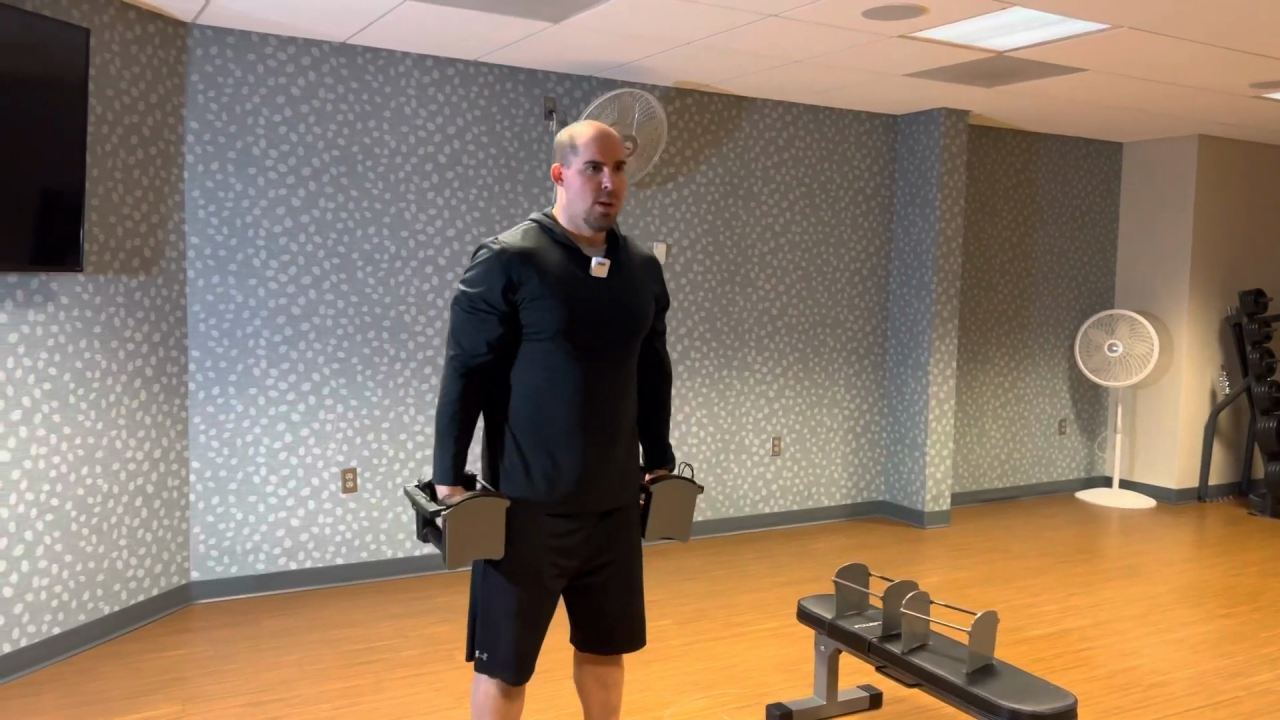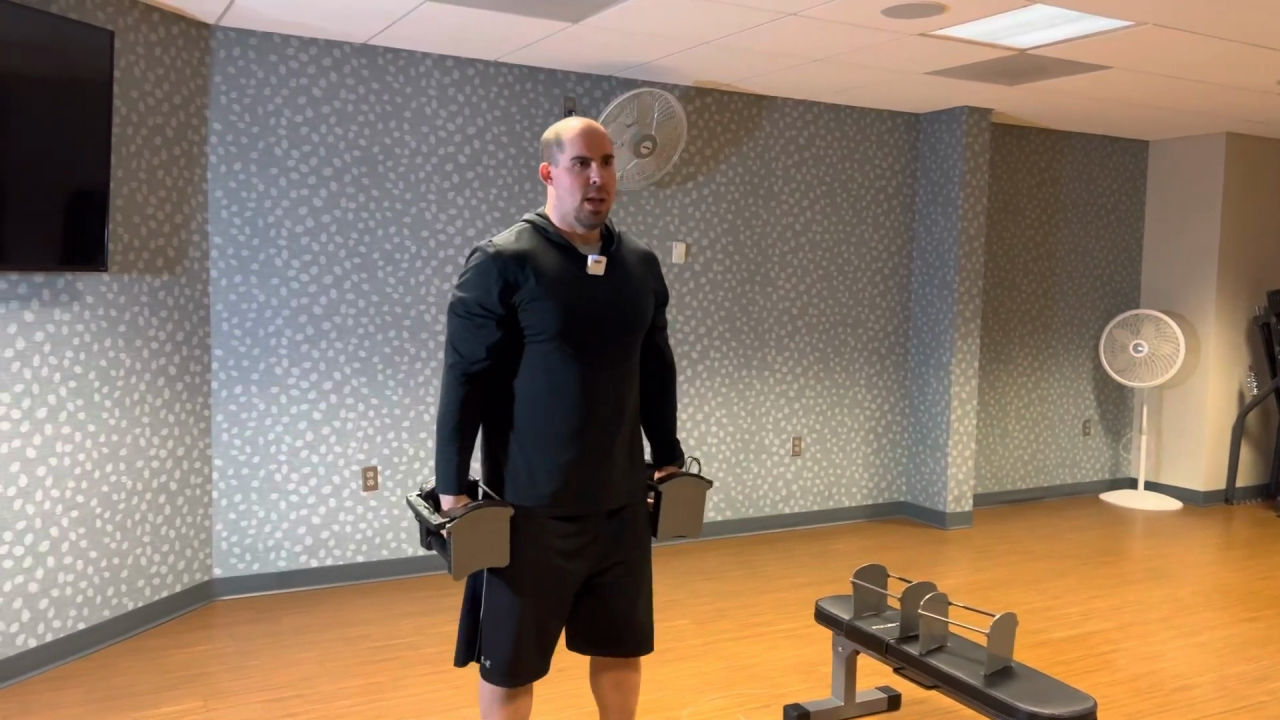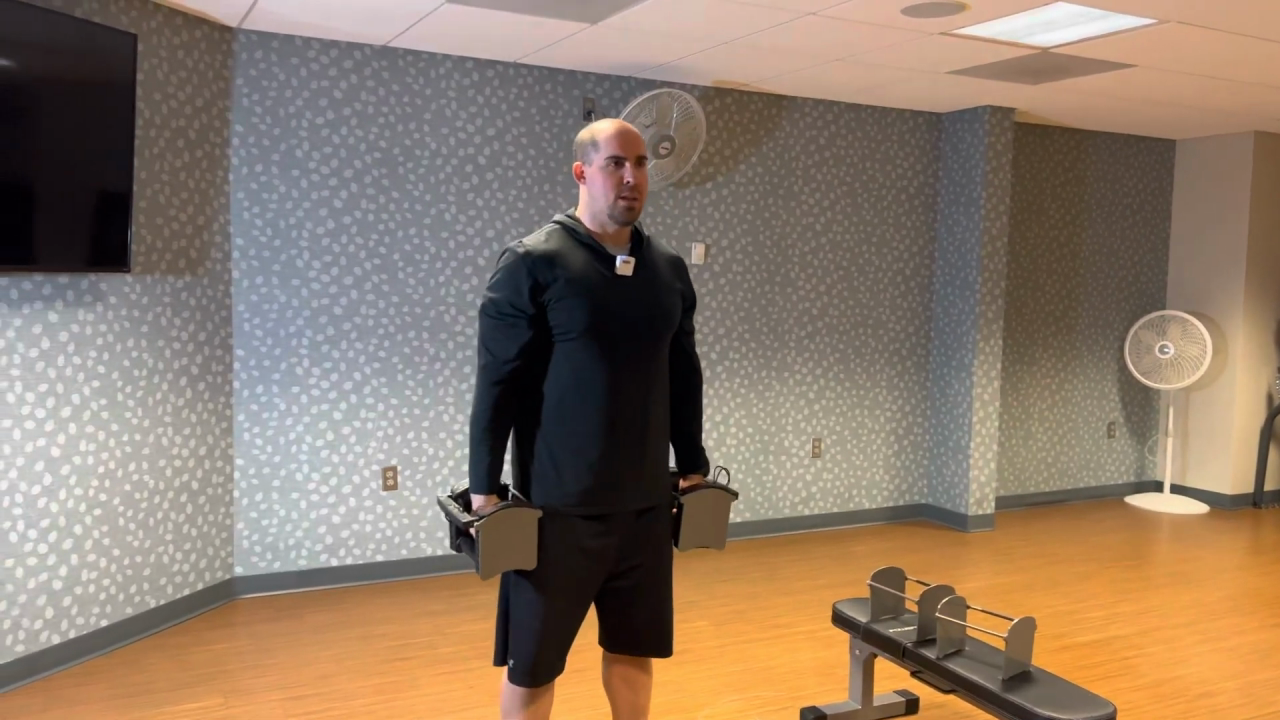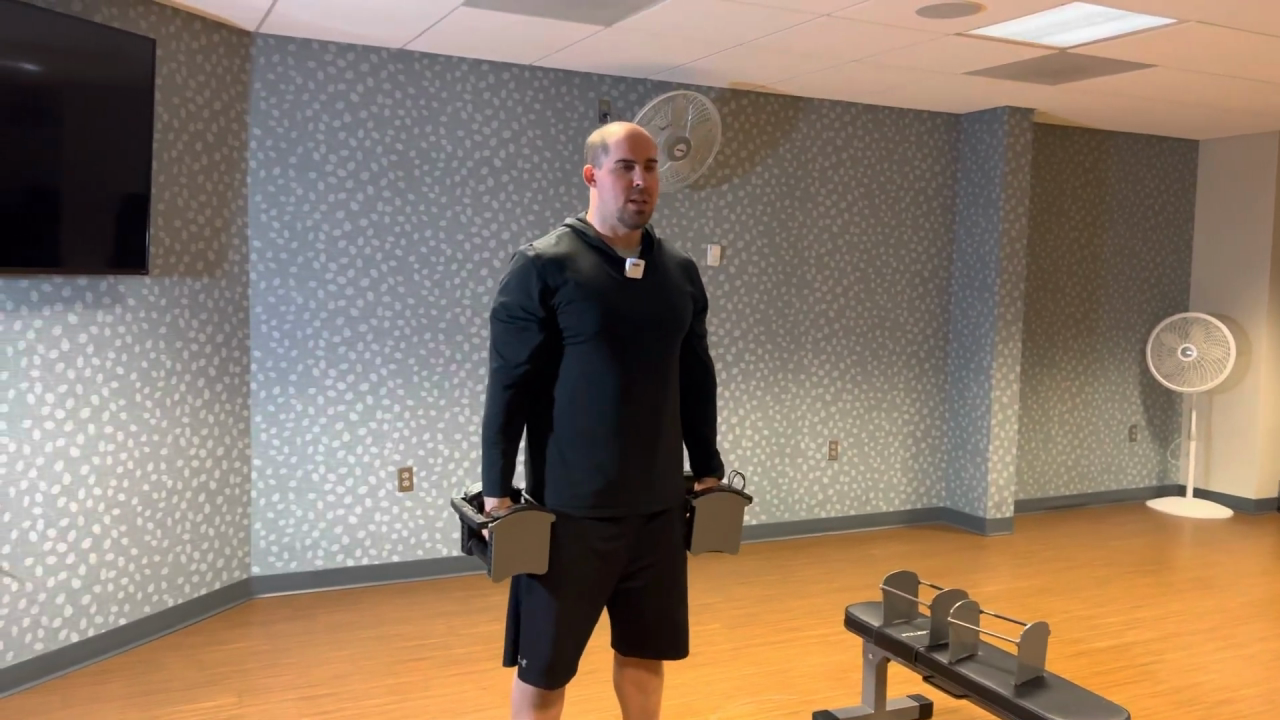
dt=0.4s
person 1, frame 1
left shoulder: (643, 269)
right shoulder: (506, 261)
right elbow: (465, 375)
left wrist: (660, 461)
right wrist: (448, 477)
left hip: (613, 497)
right hip: (528, 500)
left knee: (607, 643)
right knee: (505, 656)
person 1, frame 2
left shoulder: (641, 266)
right shoulder: (501, 263)
left elbow: (657, 369)
right elbow: (465, 382)
left wrist: (668, 457)
right wrist: (453, 487)
left hip: (621, 498)
right hip: (531, 505)
left knee: (622, 645)
right knee: (510, 658)
person 1, frame 3
left shoulder: (669, 270)
right shoulder: (531, 264)
left elbow: (683, 376)
right elbow: (497, 383)
left wrist: (692, 466)
right wrist: (485, 487)
left hip: (645, 499)
right hip: (558, 503)
left knee: (635, 646)
right knee: (532, 658)
person 1, frame 4
left shoulder: (680, 273)
right shoulder: (542, 266)
left elbow: (697, 379)
right elbow: (509, 385)
left wrist: (707, 469)
right wrist: (497, 489)
left hip: (658, 503)
right hip: (568, 506)
left knee: (646, 648)
right knee: (544, 660)
